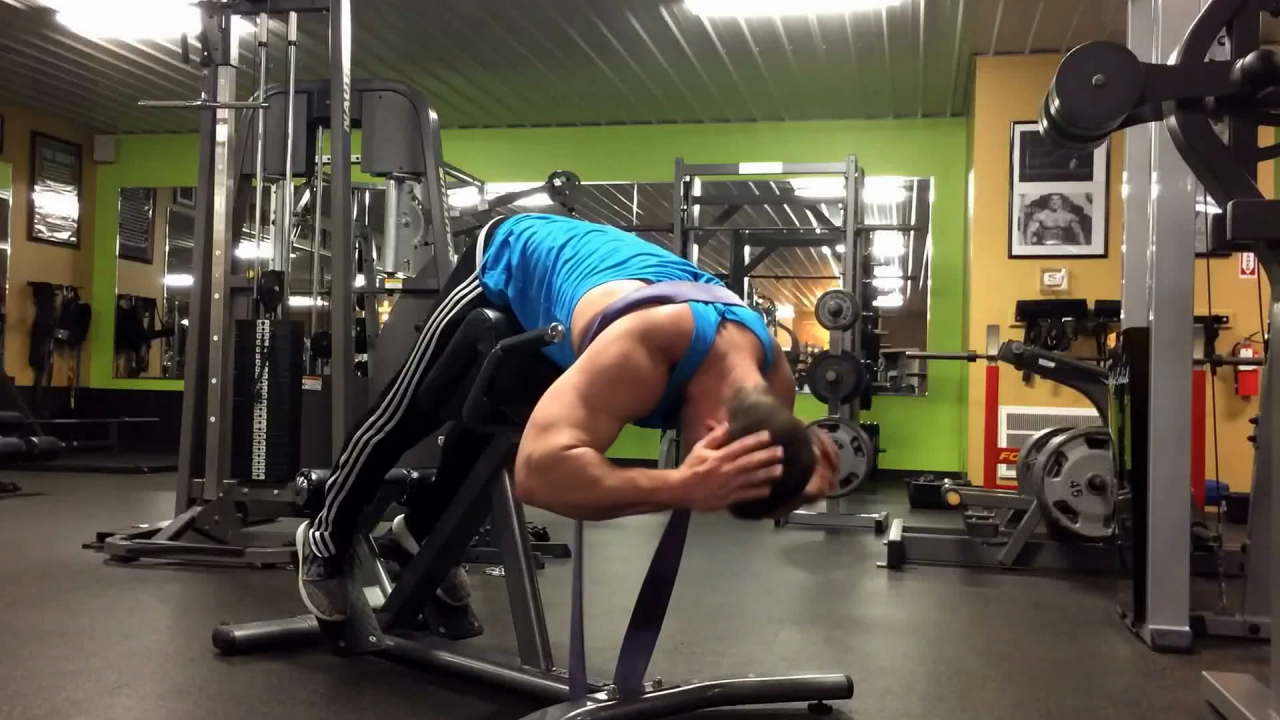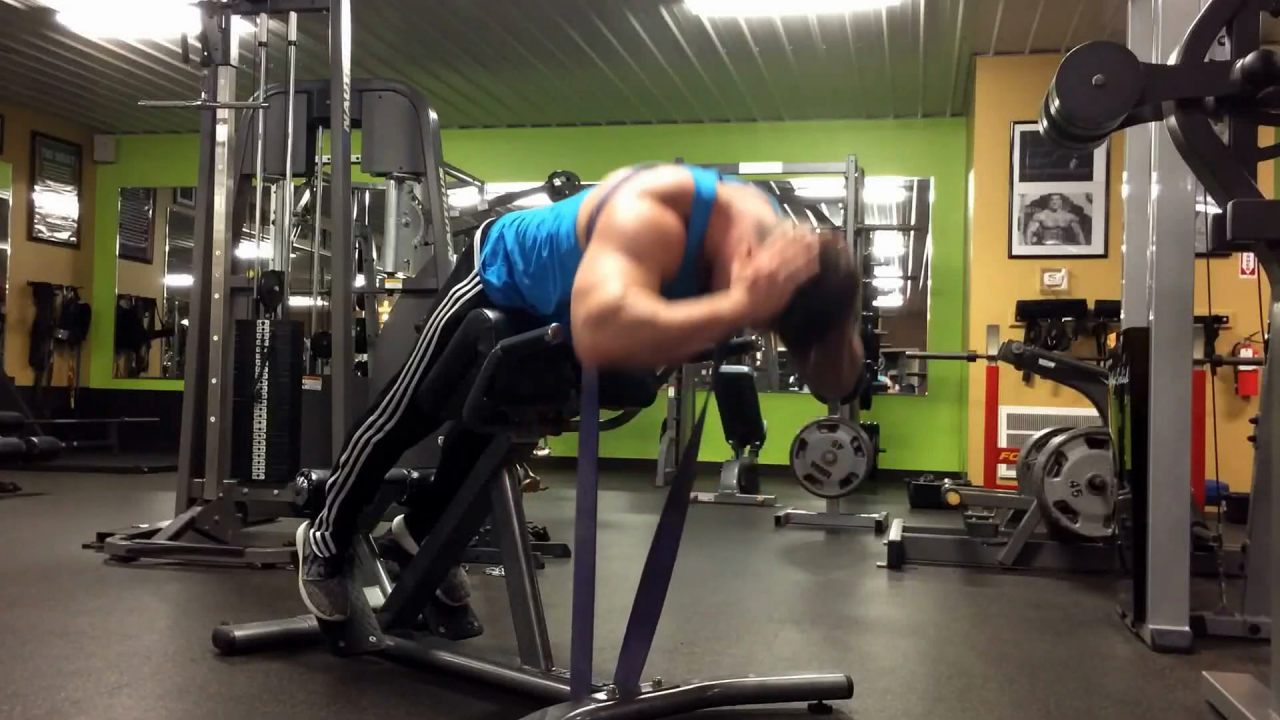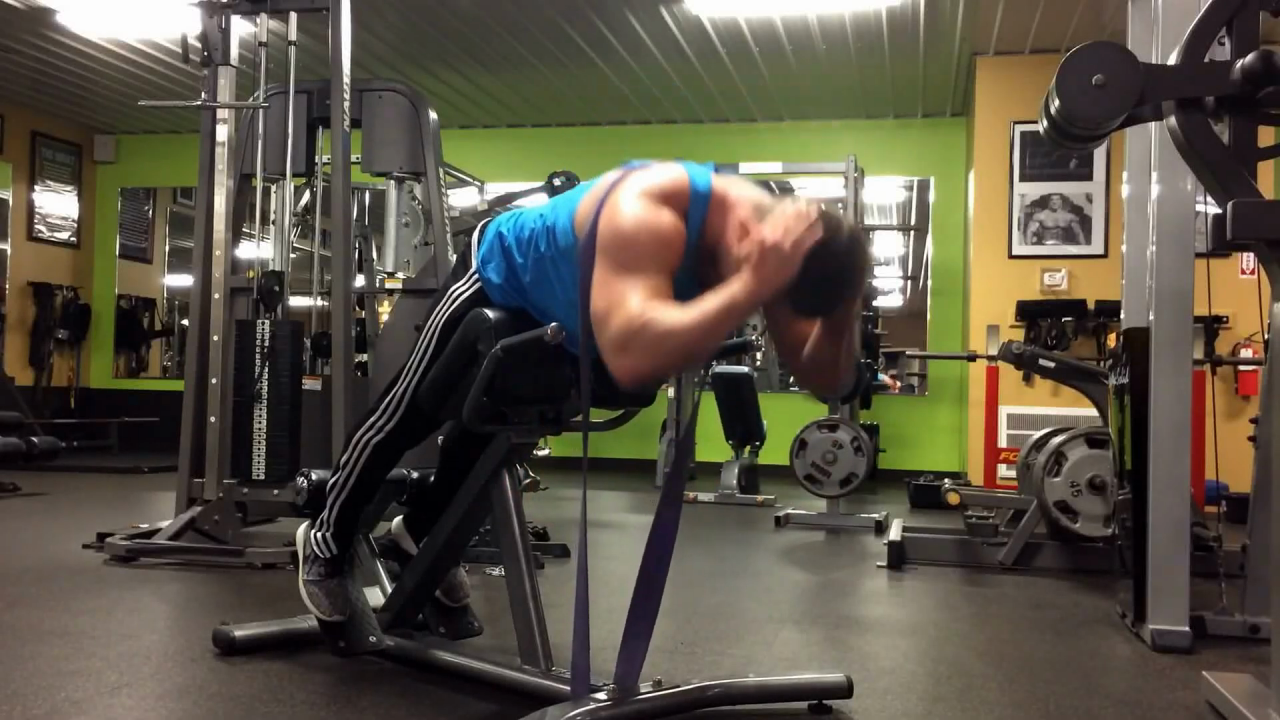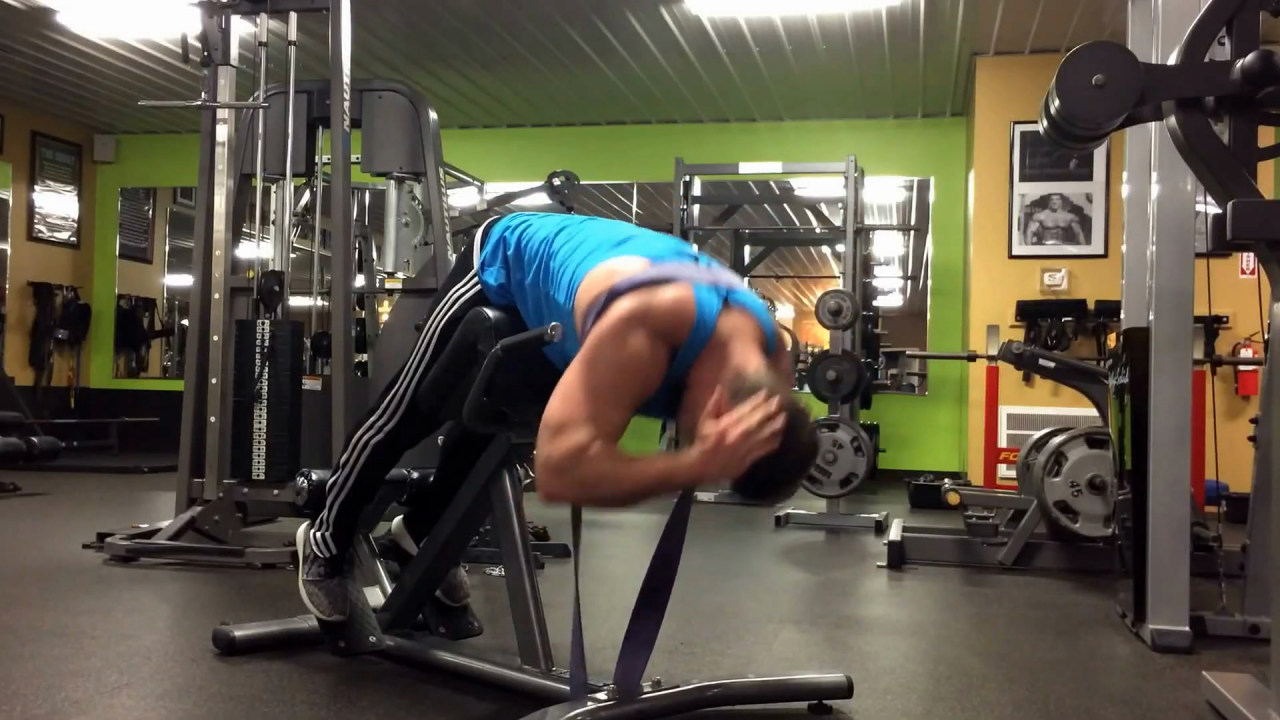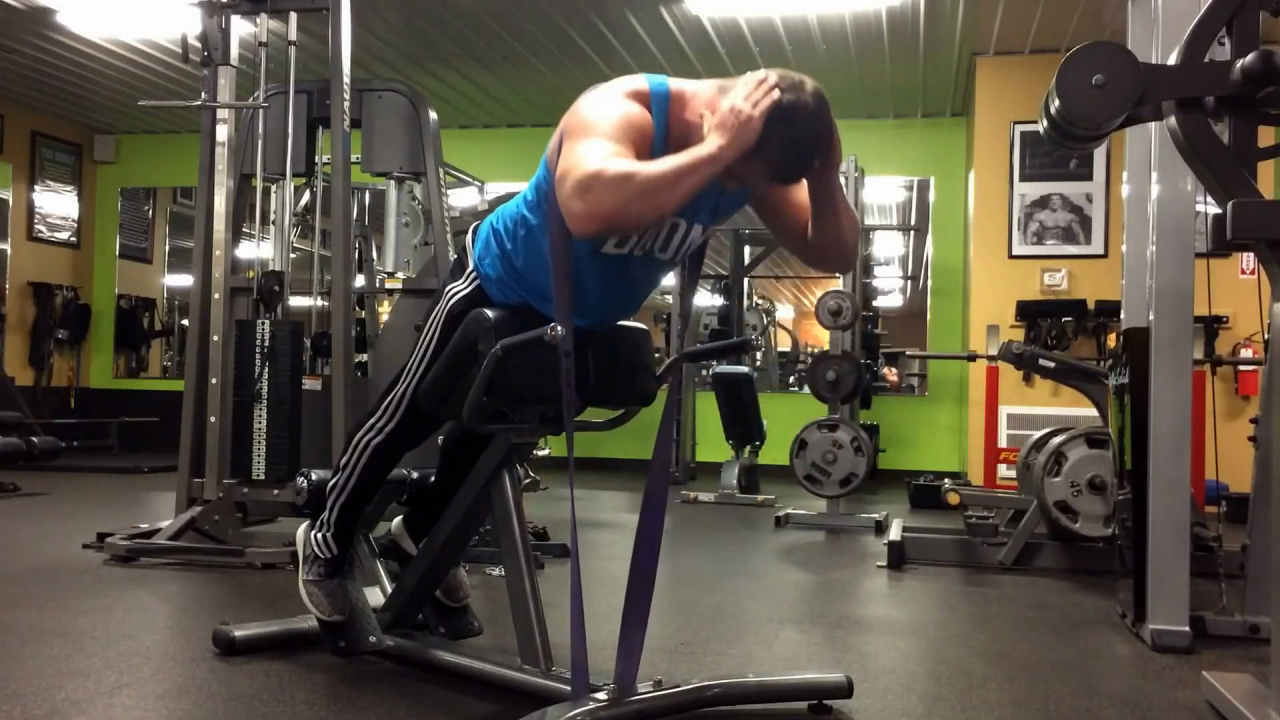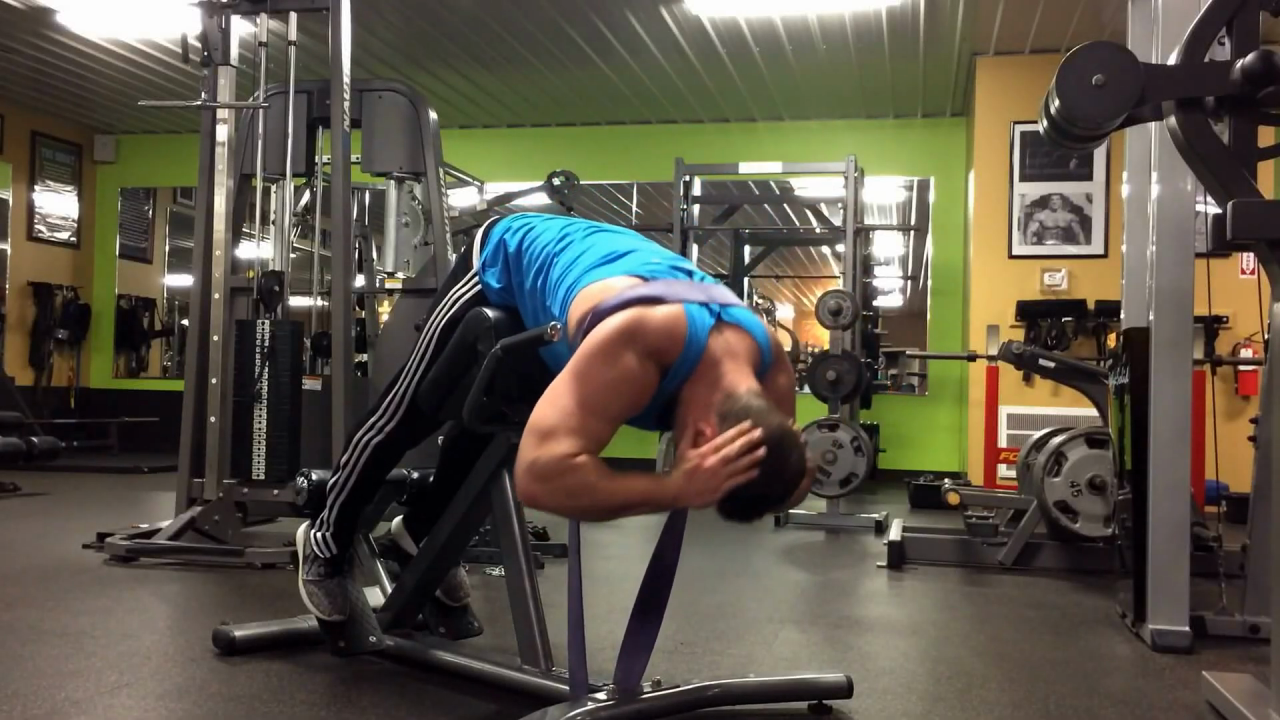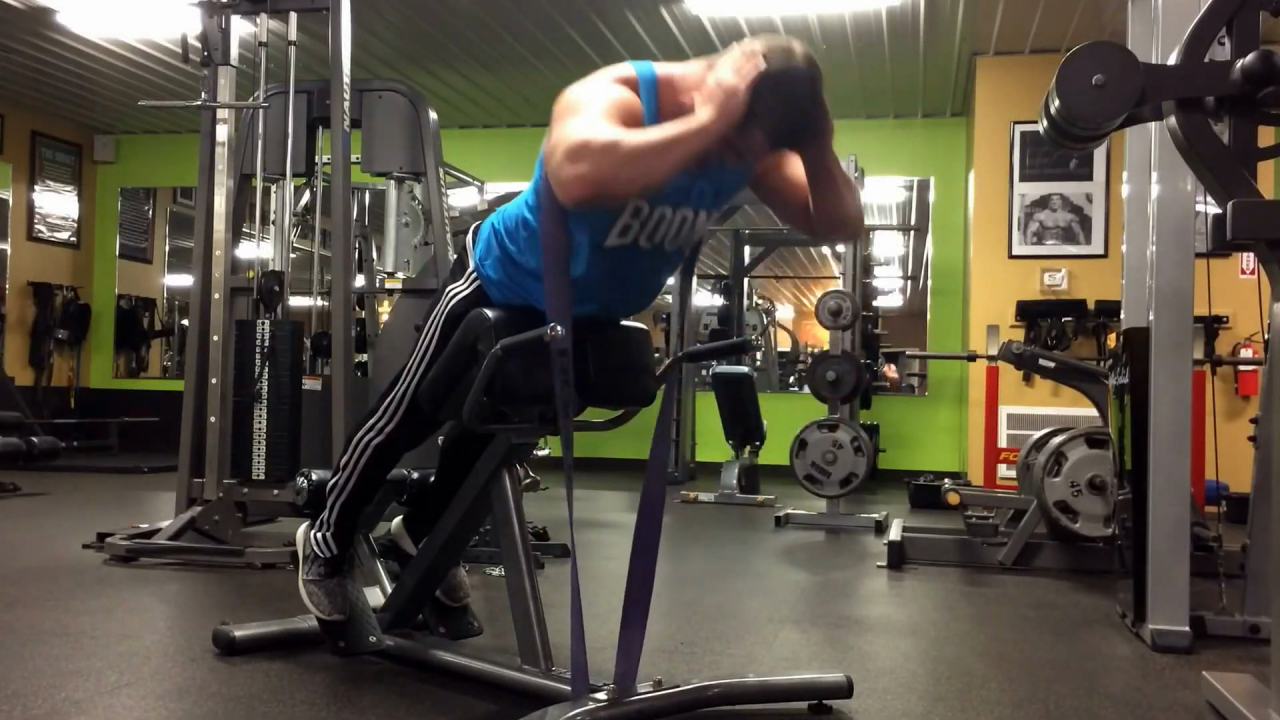
dt=0.7s
person 1, frame 1
left shoulder: (769, 371)
right shoulder: (642, 346)
right elbow: (537, 471)
left wrist: (804, 480)
right wrist: (684, 486)
left hip: (575, 257)
right hip: (509, 264)
right knee: (406, 418)
left ankle: (420, 529)
right ankle: (325, 542)
person 1, frame 2
left shoulder: (784, 248)
right shoulder: (651, 214)
left elbow: (836, 382)
right elbow: (602, 335)
left wrist: (839, 333)
right wrist: (740, 304)
left hip: (557, 319)
right hip: (505, 279)
right knee: (406, 417)
left ankle: (420, 531)
right ankle: (325, 542)
person 1, frame 3
left shoulder: (772, 229)
right shoulder: (653, 213)
left elbow: (826, 379)
right elbow: (631, 356)
left wrist: (840, 309)
right wrist: (748, 287)
left hip: (556, 317)
right hip: (503, 272)
right knee: (407, 418)
left ankle: (422, 532)
right ankle: (326, 544)
person 1, frame 4
left shoulder: (767, 357)
right shoulder: (643, 325)
left elbow: (763, 461)
right elbow: (559, 469)
right wrist: (700, 462)
right hip: (508, 266)
right knee: (407, 419)
left ankle: (422, 530)
right ankle: (325, 545)
person 1, frame 5
left shoulder: (746, 152)
right shoulder: (620, 111)
left elbow: (833, 257)
right elbow: (590, 209)
left wrist: (823, 175)
right wrist: (714, 151)
right hip: (499, 282)
right knee: (406, 421)
left ankle: (424, 532)
right ankle: (326, 544)
person 1, frame 6
left shoulder: (765, 363)
right shoulder: (635, 343)
left elbow: (777, 461)
right elbow: (539, 473)
left wrist: (787, 482)
right wrist: (678, 489)
left hip: (568, 261)
right hip: (507, 266)
right knee: (409, 417)
left ankle: (422, 531)
right ankle: (325, 544)
person 1, frame 7
left shoulder: (750, 147)
right shoulder: (612, 97)
left elbow: (839, 226)
right elbow: (579, 175)
left wrist: (819, 152)
right wrist: (705, 123)
left hip: (593, 319)
right hip: (502, 284)
right knee: (408, 421)
left ankle: (424, 533)
right ankle: (327, 545)
